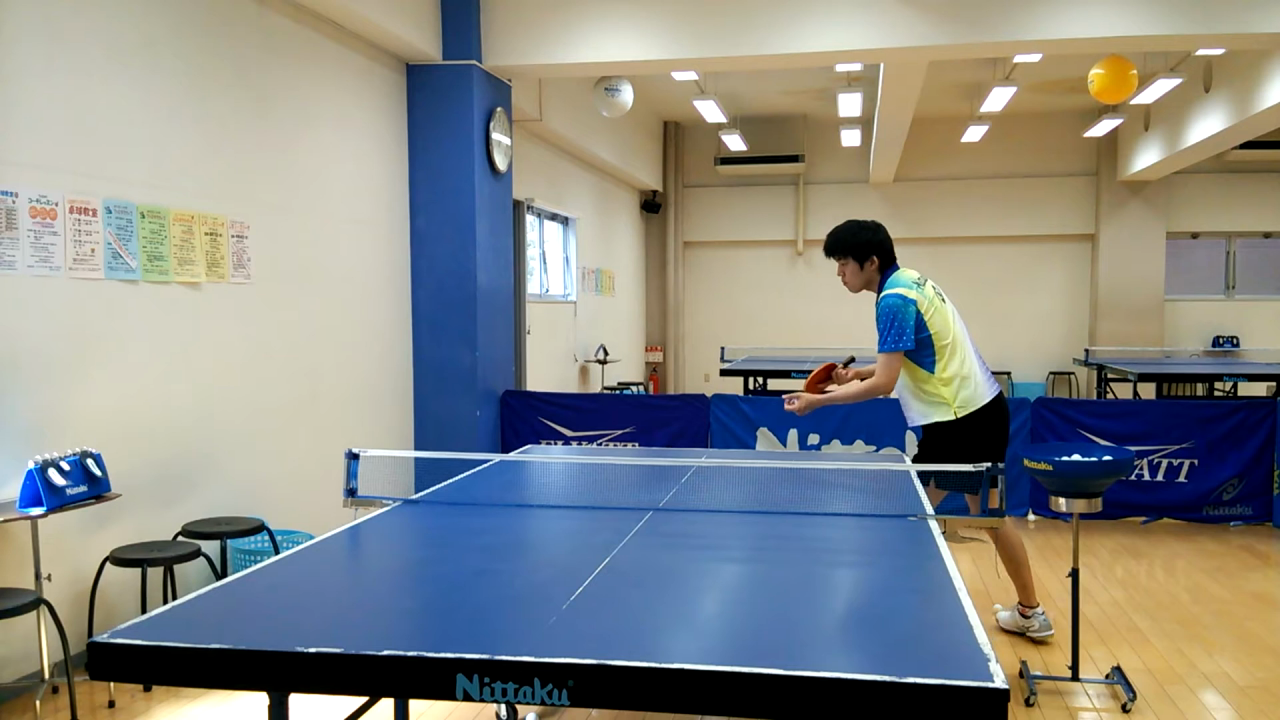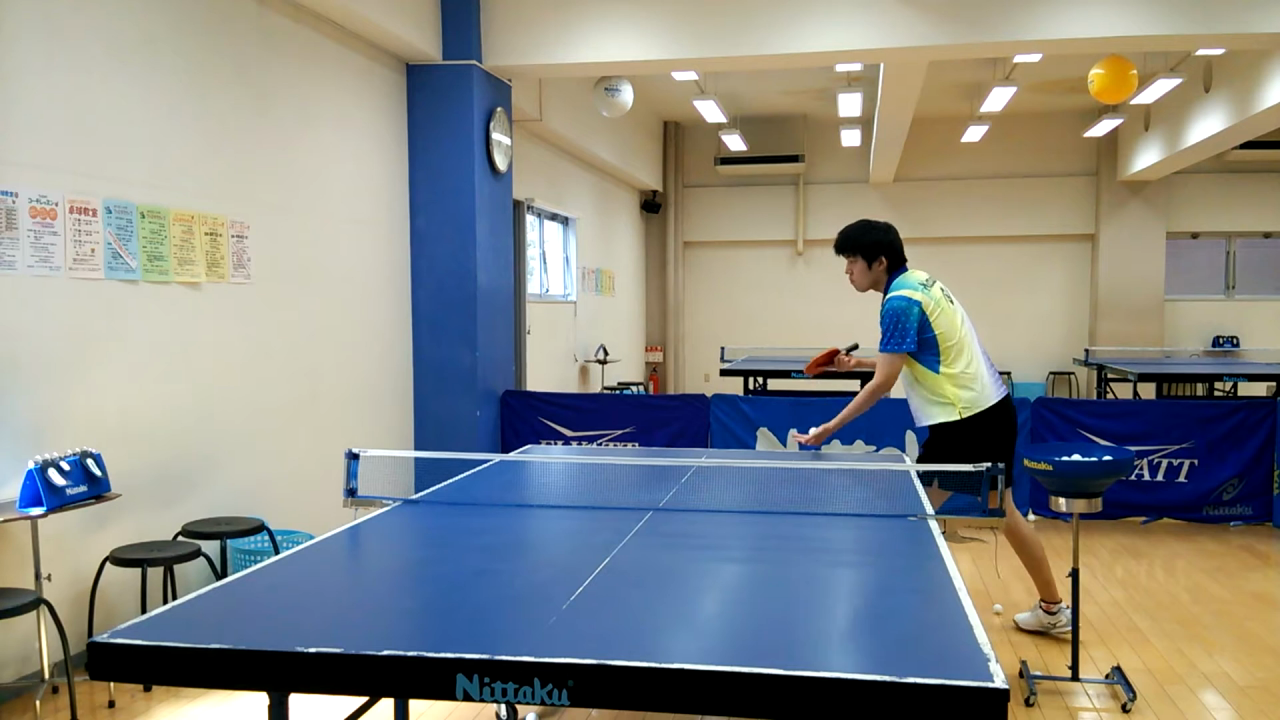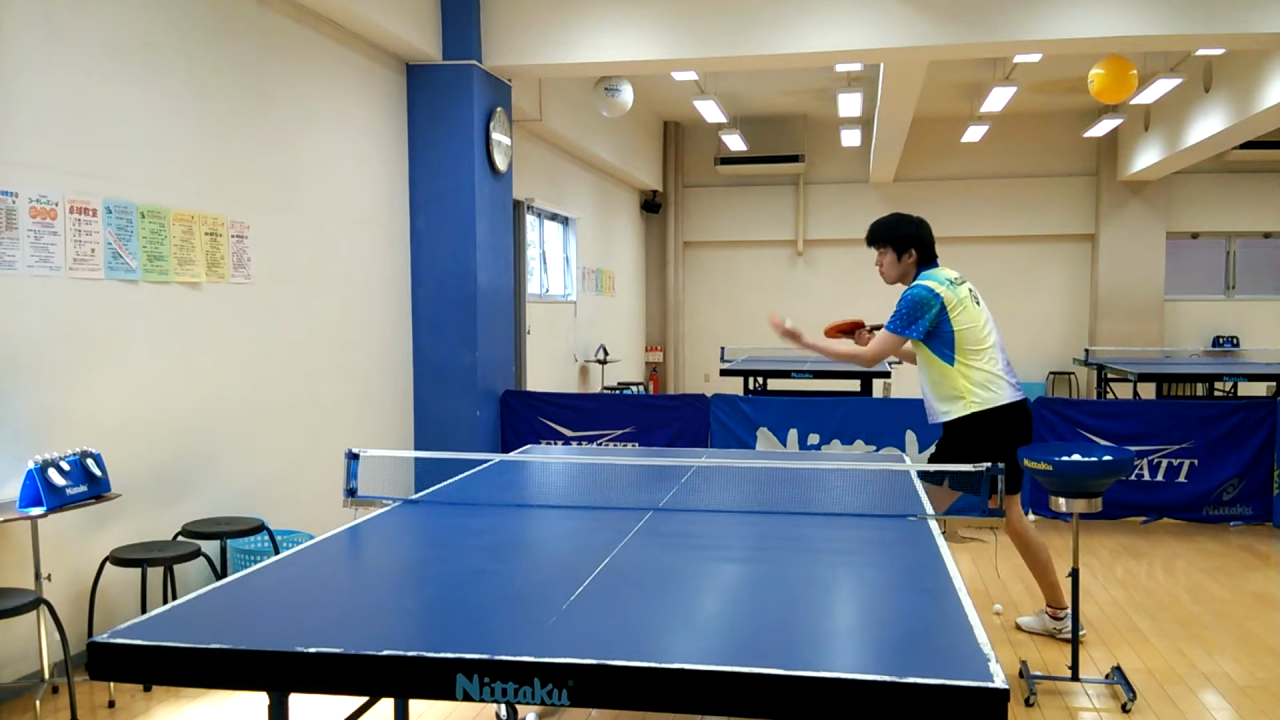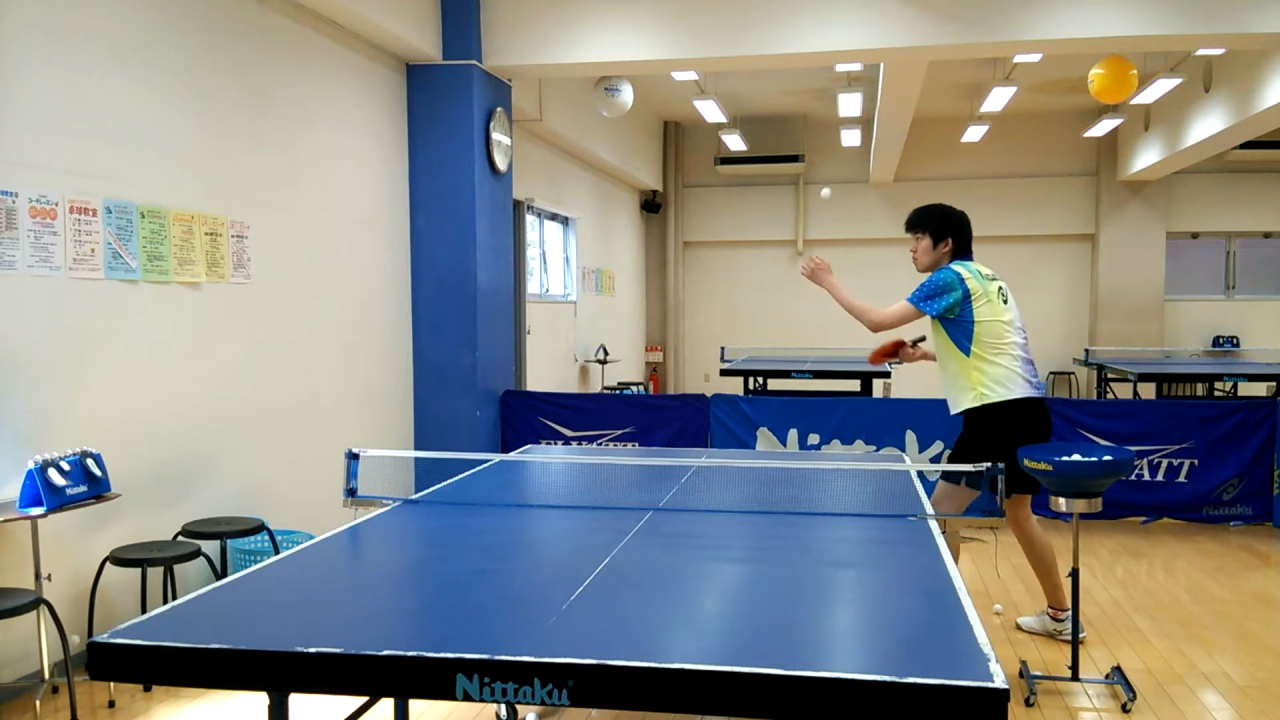
dt=0.2s
person 1, frame 1
left shoulder: (894, 300)
right shoulder: (911, 282)
left elbow: (885, 384)
left wrist: (820, 400)
right wrist: (856, 373)
left hip: (960, 421)
right hip: (985, 409)
right knee: (990, 511)
right ankle: (1030, 612)
person 1, frame 2
left shoulder: (900, 302)
right shoulder: (921, 283)
left elbow: (884, 383)
left wrist: (831, 427)
right wrist: (862, 361)
left hip: (966, 422)
right hip: (994, 410)
right knee: (1002, 510)
right ankle: (1053, 608)
person 1, frame 3
left shoulder: (924, 293)
right shoulder: (949, 282)
left elbow: (871, 357)
left wrist: (805, 341)
right wrist: (883, 344)
left hip: (980, 420)
right hip: (1009, 412)
right knee: (1010, 514)
right ankle: (1059, 614)
person 1, frame 4
left shoulder: (952, 278)
right shoulder: (985, 279)
left elbow: (879, 321)
left wrist: (829, 283)
right wrist: (927, 354)
left hip: (997, 415)
right hip: (1029, 410)
left knee: (941, 513)
right knee: (1020, 515)
right ankle: (1060, 615)
